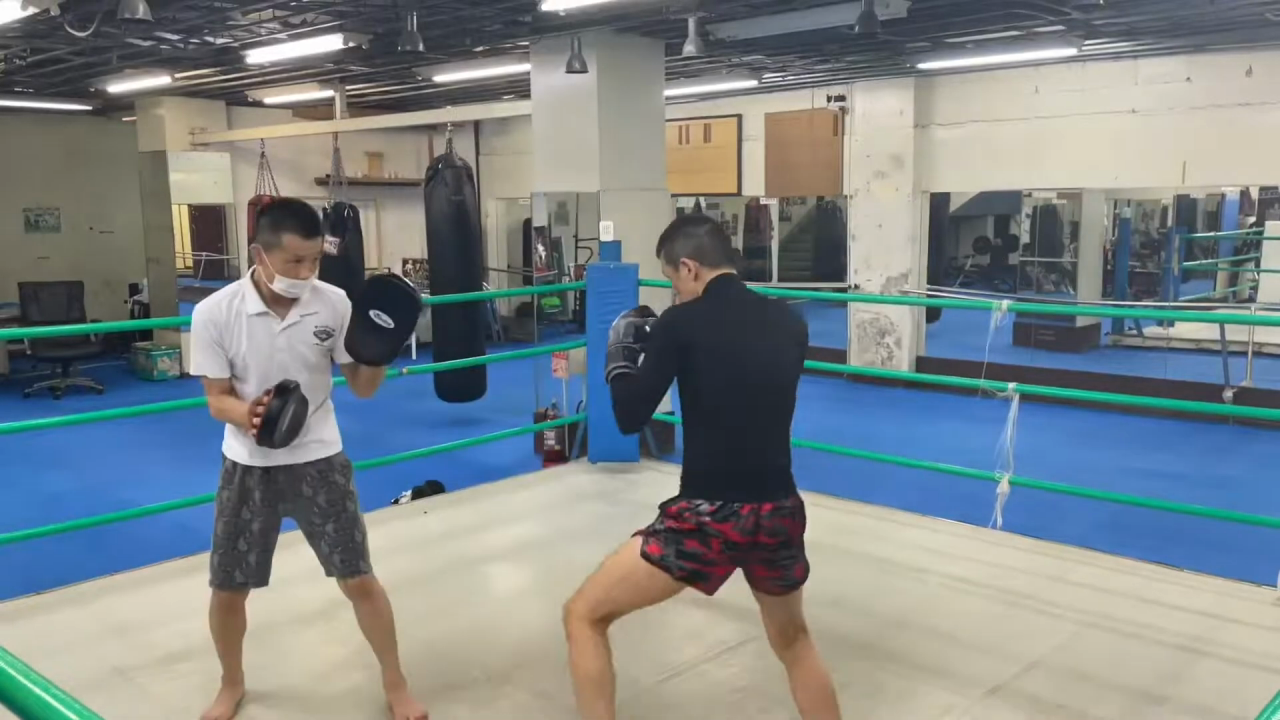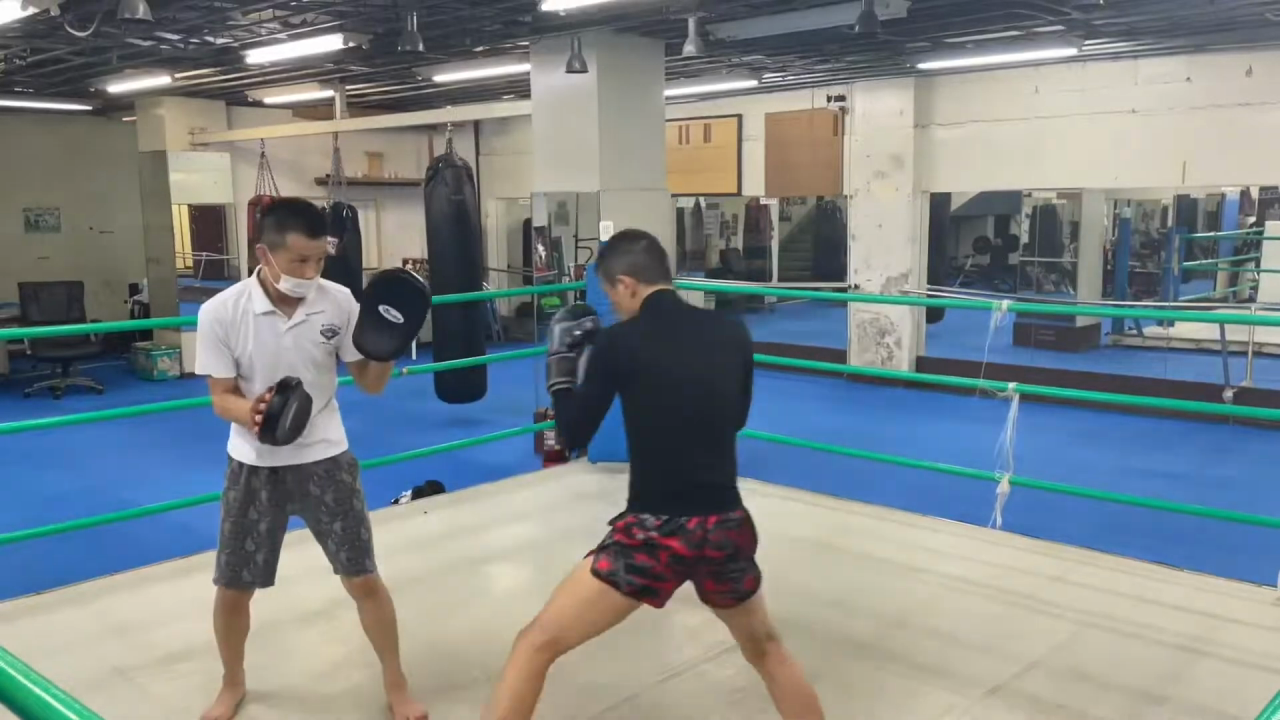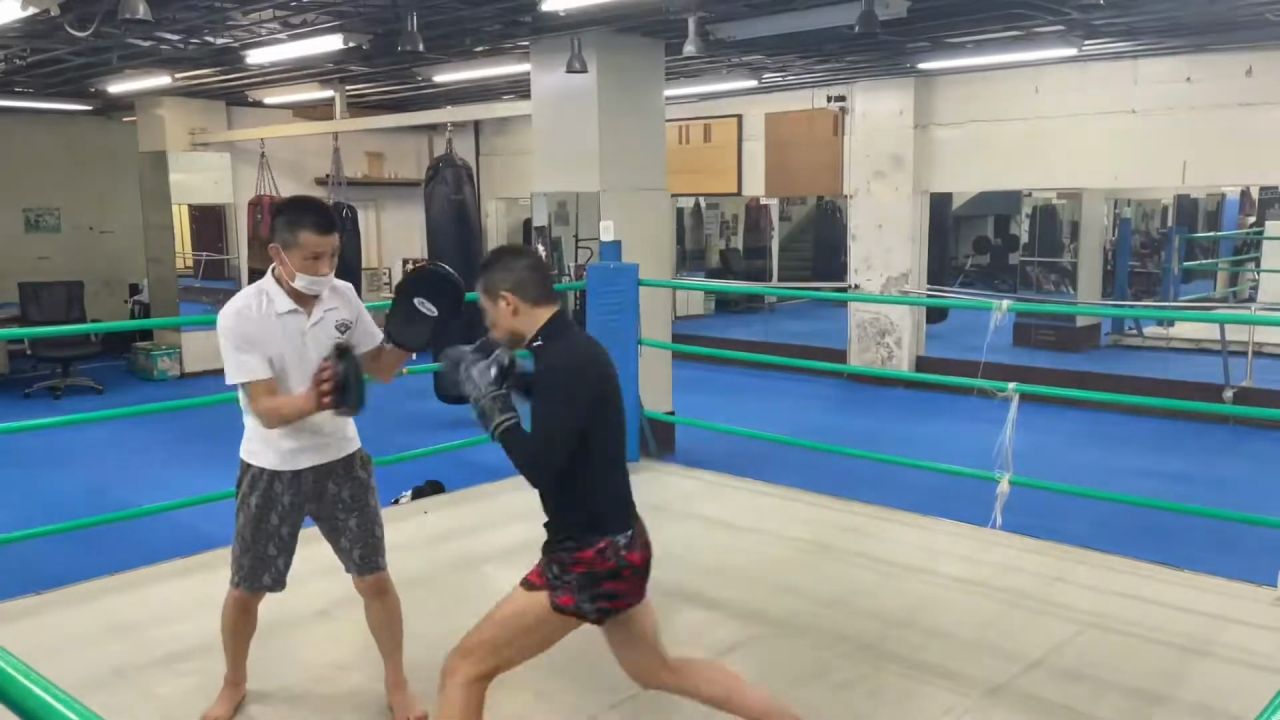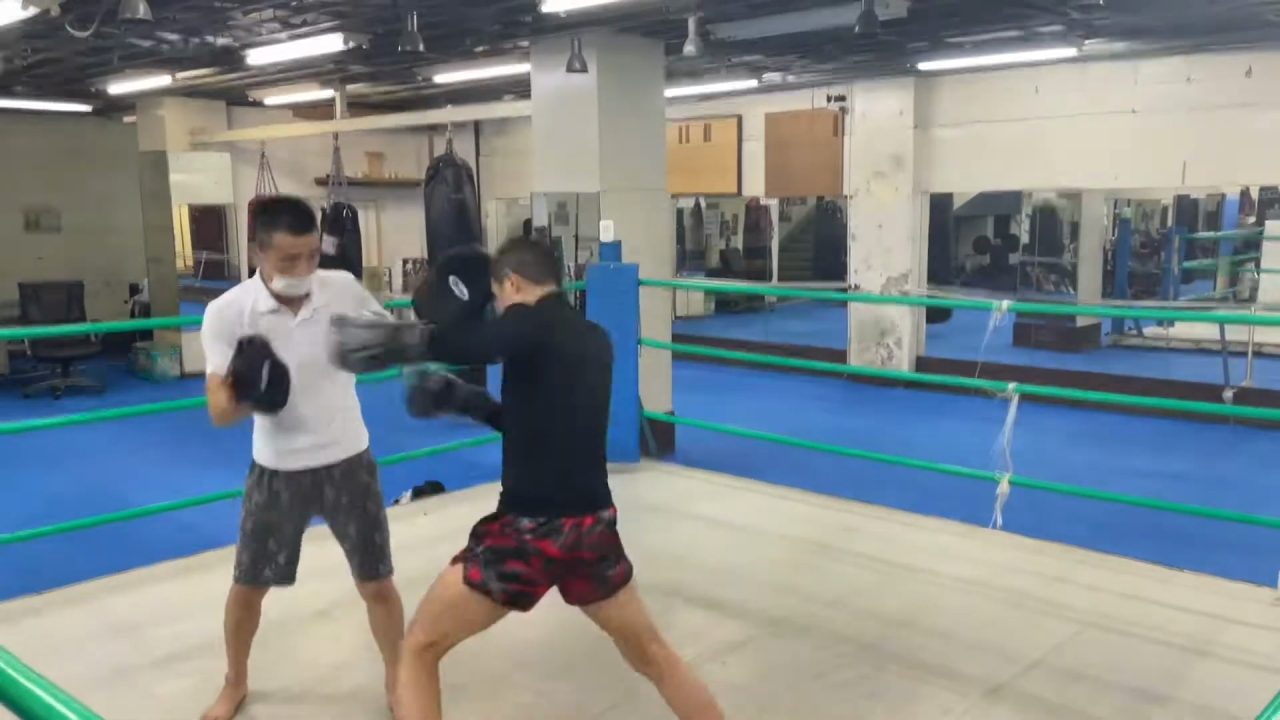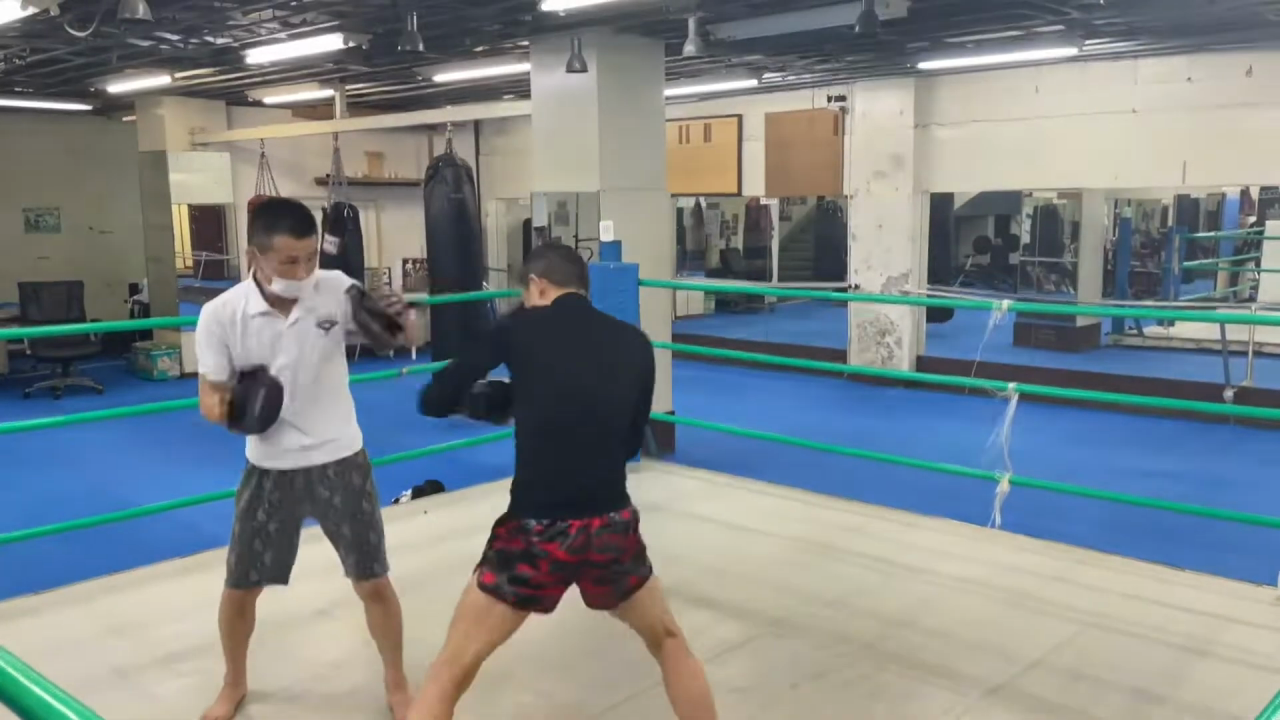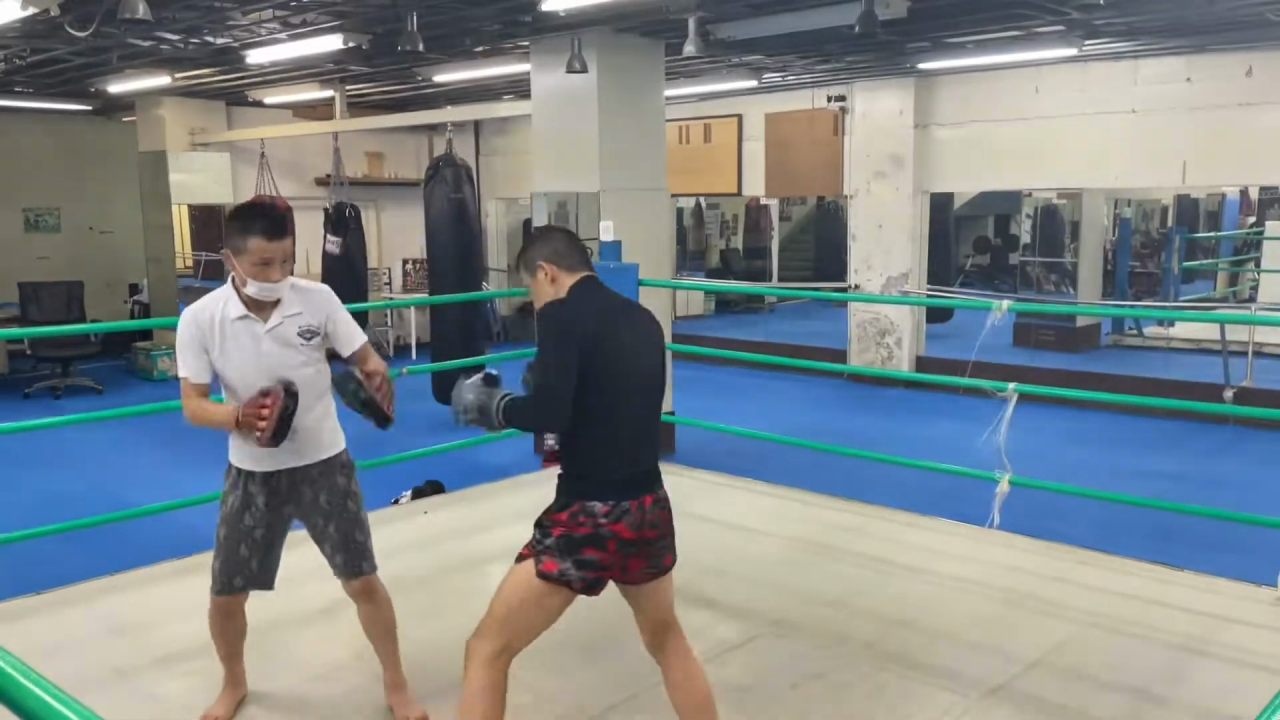
dt=0.2s
person 1, frame 1
left shoulder: (332, 303)
right shoulder: (215, 313)
left elbow: (361, 386)
right elbow: (217, 398)
right wrist: (247, 415)
left hip: (319, 461)
right hip: (249, 467)
left knee: (359, 580)
right knee: (227, 590)
person 1, frame 2
left shoulder: (338, 302)
right shoulder: (221, 313)
left elbow: (370, 382)
right elbow: (222, 397)
right wrist: (250, 412)
left hip: (326, 459)
right hip: (256, 466)
left knee: (363, 579)
right knee: (232, 588)
person 1, frame 3
left shoulder: (344, 297)
right shoulder: (241, 315)
left elbow: (379, 369)
right elbow: (266, 410)
right wrist: (312, 399)
left hip: (340, 458)
right hip: (272, 470)
left knee: (375, 578)
right knee: (246, 589)
person 1, frame 4
left shoulder: (343, 288)
right shoulder: (227, 314)
right elbow: (218, 410)
right wrist: (233, 399)
left hip: (348, 460)
right hip: (278, 470)
left knee: (377, 583)
right knee: (248, 586)
person 1, frame 5
left shoulder: (336, 289)
right shoulder: (220, 316)
left elbow: (404, 339)
right elbow: (212, 398)
left wrist: (396, 317)
right wrist: (227, 411)
left hip: (340, 461)
right hip: (269, 469)
left knee: (372, 582)
right knee: (240, 588)
person 1, frame 6
left shoulder: (317, 299)
right shoulder: (200, 320)
left elbow: (365, 357)
right elbow: (193, 406)
left wrist: (377, 375)
right wrist: (237, 417)
left hip: (323, 463)
right hip: (253, 473)
left knee: (362, 582)
right knee: (226, 596)
person 2, frame 1
left shoulder: (682, 324)
right shoulder: (790, 321)
left elbow: (630, 417)
left wrist: (621, 352)
left hip: (707, 516)
right hip: (779, 512)
left knee: (582, 613)
right knee: (793, 641)
person 2, frame 2
left shoulder: (617, 342)
right shoulder: (732, 334)
left elbow: (574, 435)
left wrist: (563, 360)
left hip: (653, 532)
right hip: (726, 527)
left knee: (534, 647)
right knee: (765, 648)
person 2, frame 3
left shoulder: (560, 361)
right shoulder: (574, 349)
left elbow: (540, 467)
left wrist: (490, 401)
right wrist: (485, 368)
left hip: (589, 554)
right hip: (620, 540)
left knee: (463, 671)
right knee: (659, 669)
person 2, frame 4
left shoulder: (524, 323)
right shoulder: (595, 338)
right wrist: (458, 396)
left hip: (525, 535)
right hip: (590, 529)
left knee: (417, 652)
right knee: (652, 653)
person 2, frame 5
left shoulder: (522, 327)
right shoulder: (635, 344)
left elbow: (437, 401)
left hip: (535, 534)
right hip: (611, 528)
left knee: (449, 673)
right knee: (667, 639)
person 2, frame 6
left shoulder: (563, 316)
right shoulder: (643, 320)
left elbow: (545, 415)
left wrist: (486, 403)
left hip: (587, 516)
right hip: (647, 508)
left knee: (486, 654)
right knee: (667, 641)
